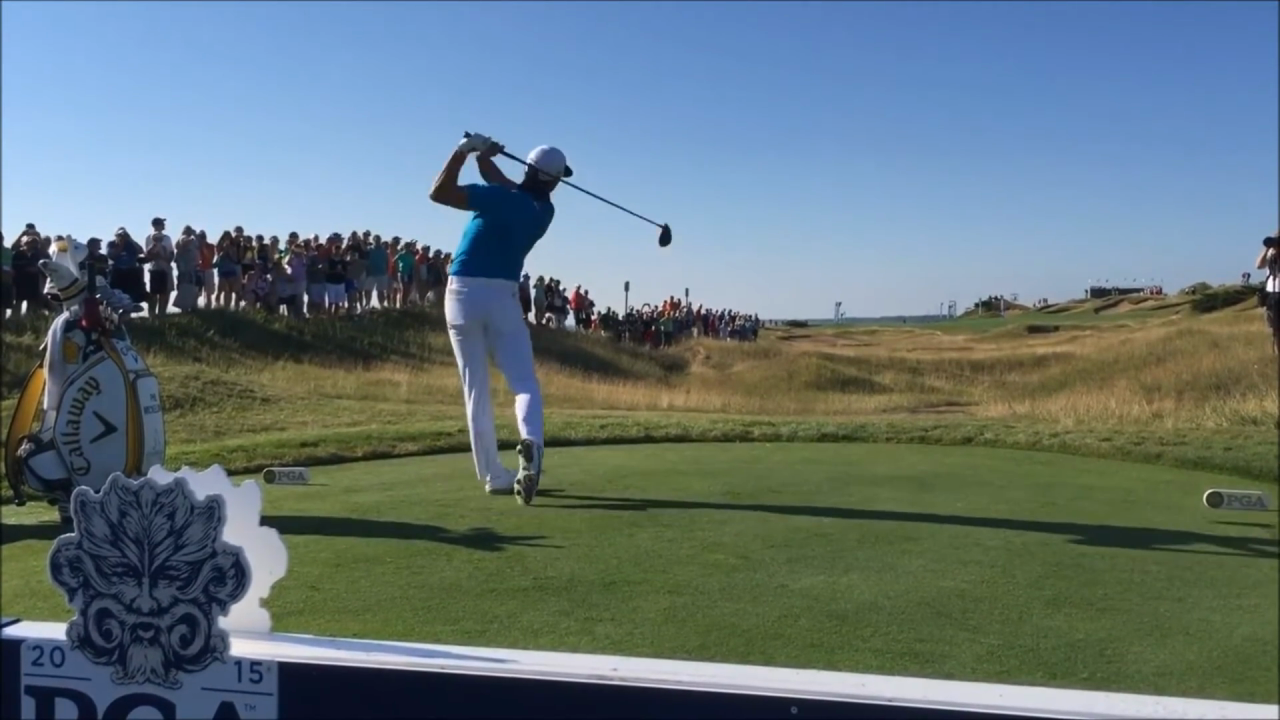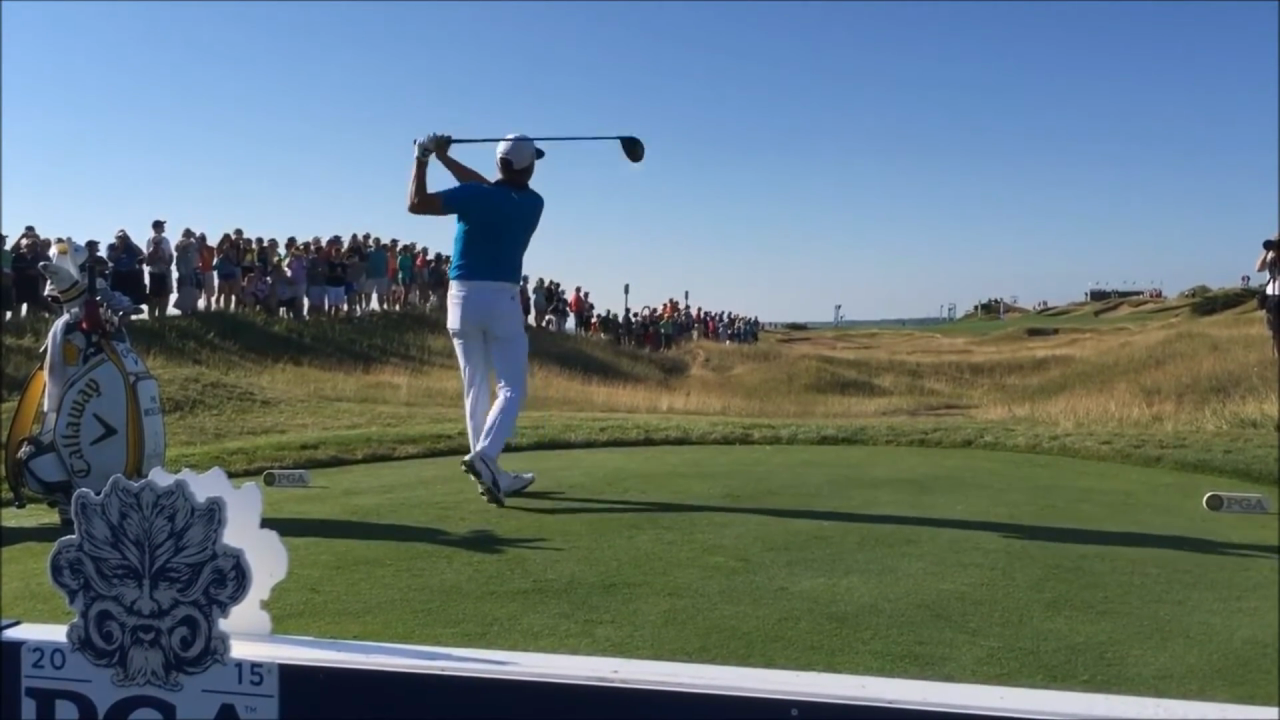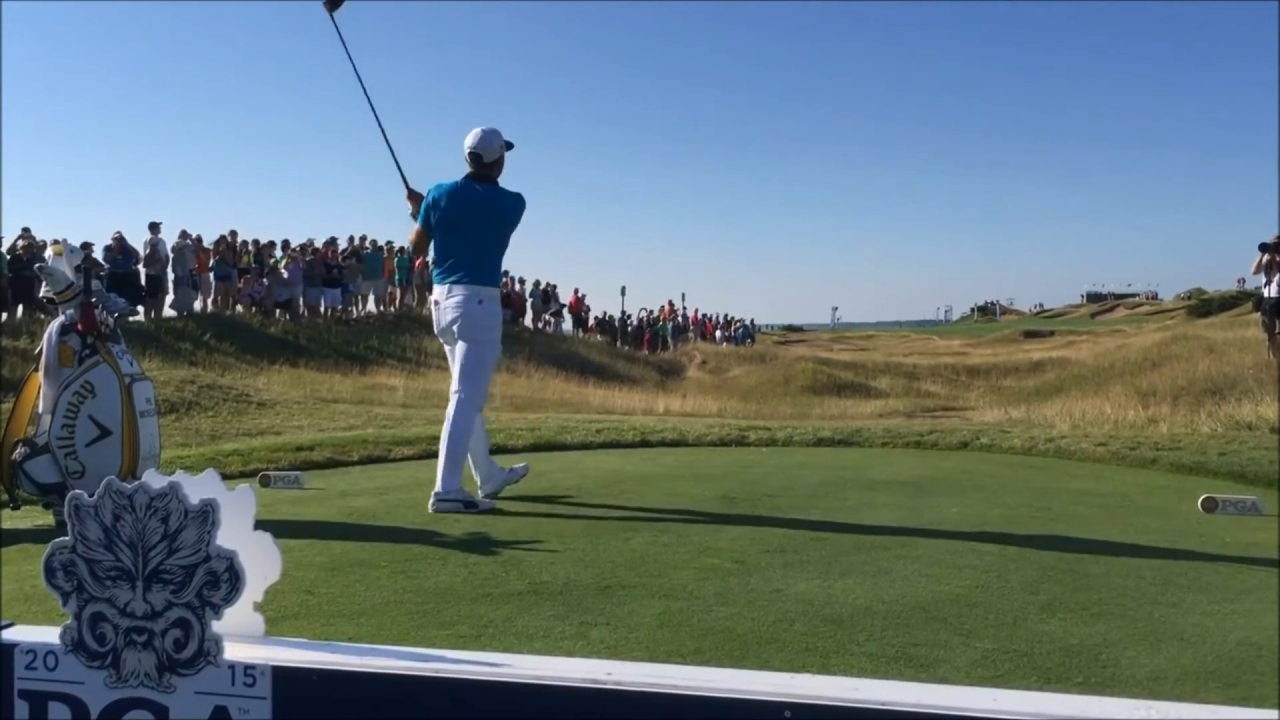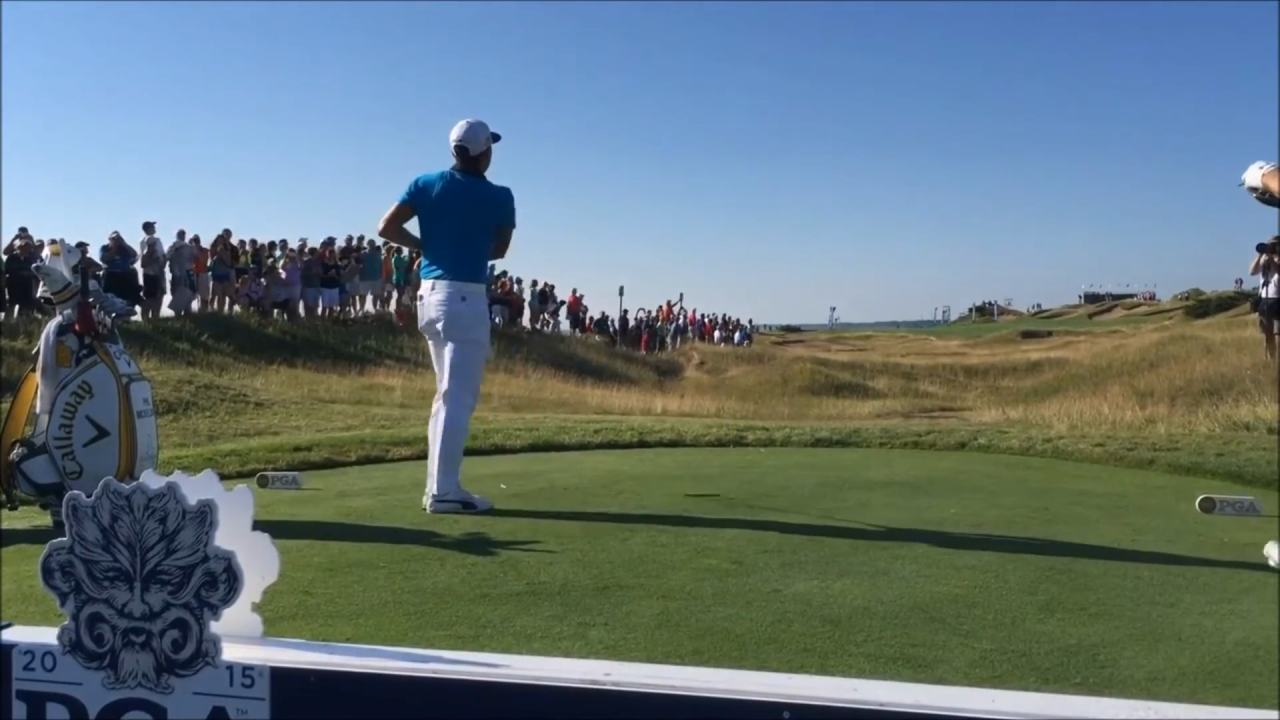
dt=0.5s
person 1, frame 1
left shoulder: (499, 199)
right shoulder: (544, 211)
left elbow: (439, 194)
left wrist: (463, 150)
right wrist: (481, 153)
left hip: (462, 294)
right hip: (502, 297)
left knee: (476, 389)
right knee: (524, 382)
left ankle: (494, 474)
right ankle: (531, 439)
person 1, frame 2
left shoulder: (475, 197)
right shoulder: (533, 203)
left elbow: (416, 204)
left wrist: (423, 157)
right wrist: (445, 157)
left hip: (462, 298)
right hip: (502, 300)
left knee: (476, 391)
right knee: (511, 388)
left ankle: (495, 475)
right ankle: (485, 454)
person 1, frame 3
left shoulder: (438, 195)
right shoulder: (513, 203)
left elbow: (416, 249)
left hip: (443, 300)
right hip: (479, 302)
left knee: (469, 394)
right knee: (467, 397)
left ankle: (489, 476)
right ankle: (447, 491)
person 1, frame 4
left shoulder: (425, 184)
right shoulder: (499, 197)
left elbow: (387, 229)
right elbow: (498, 251)
left hip: (430, 295)
right hip: (465, 298)
left knee: (449, 395)
right knee: (459, 398)
left ankle: (439, 484)
right ankle: (444, 491)
